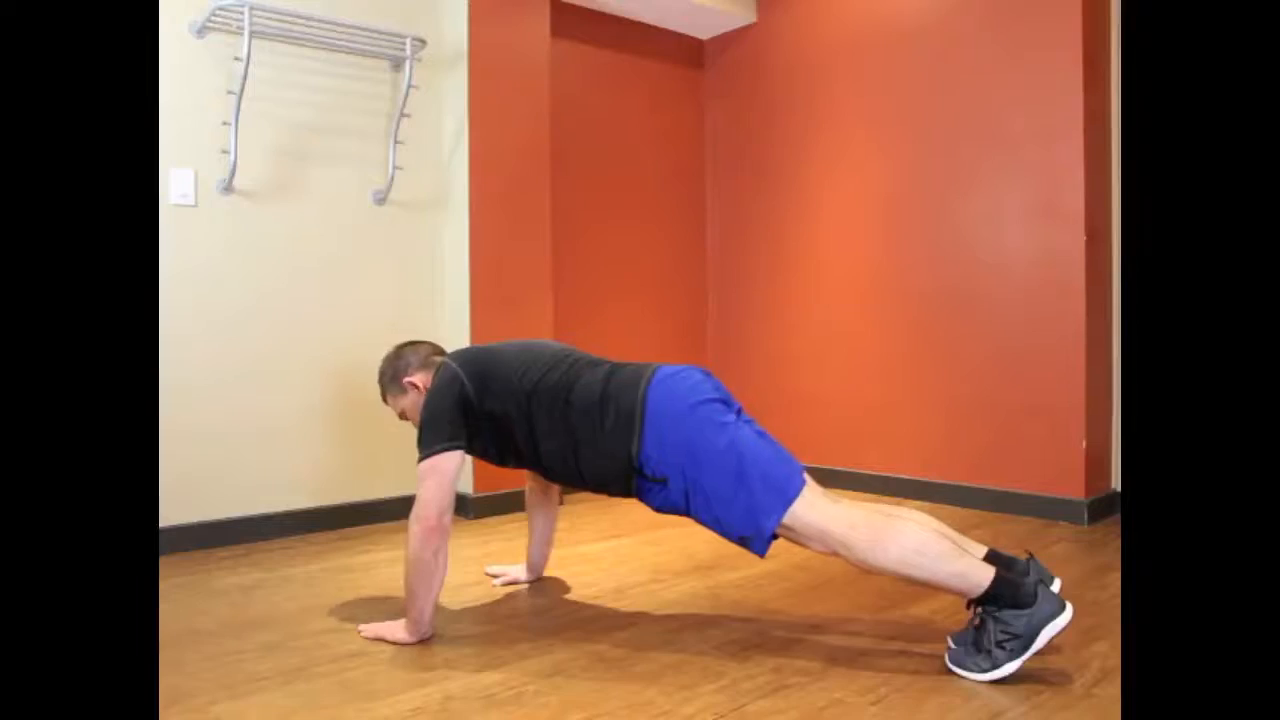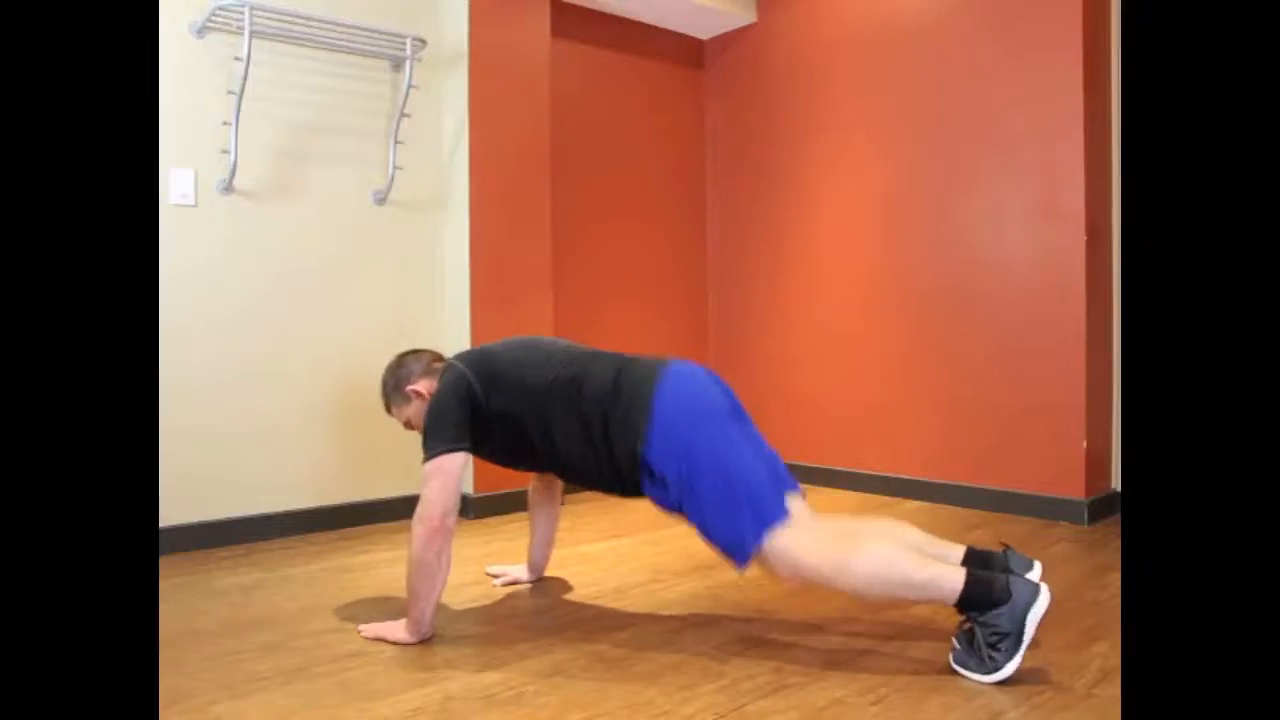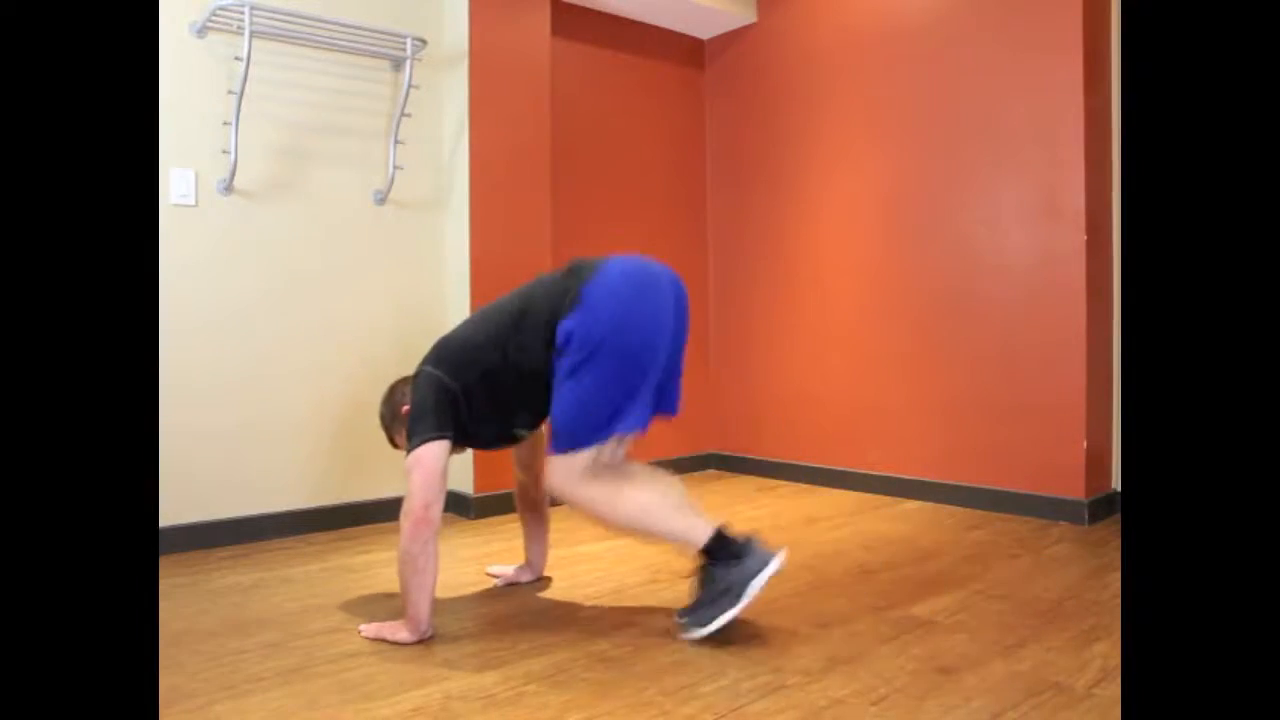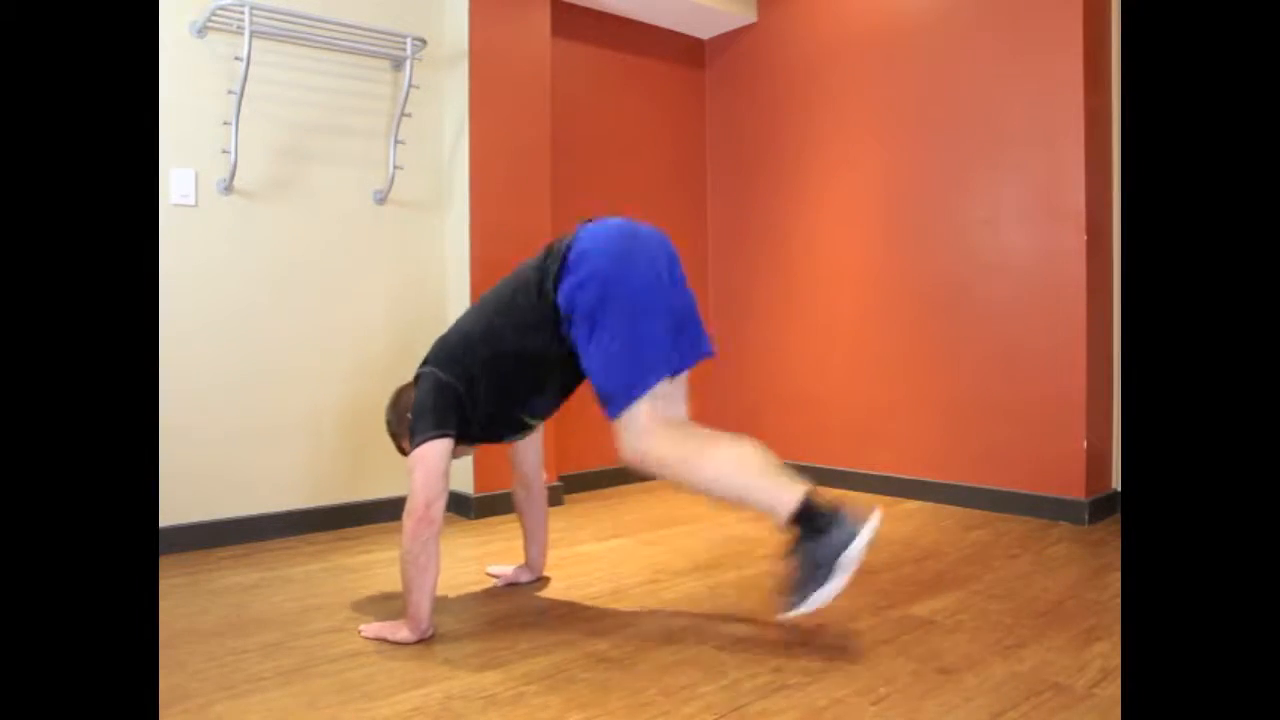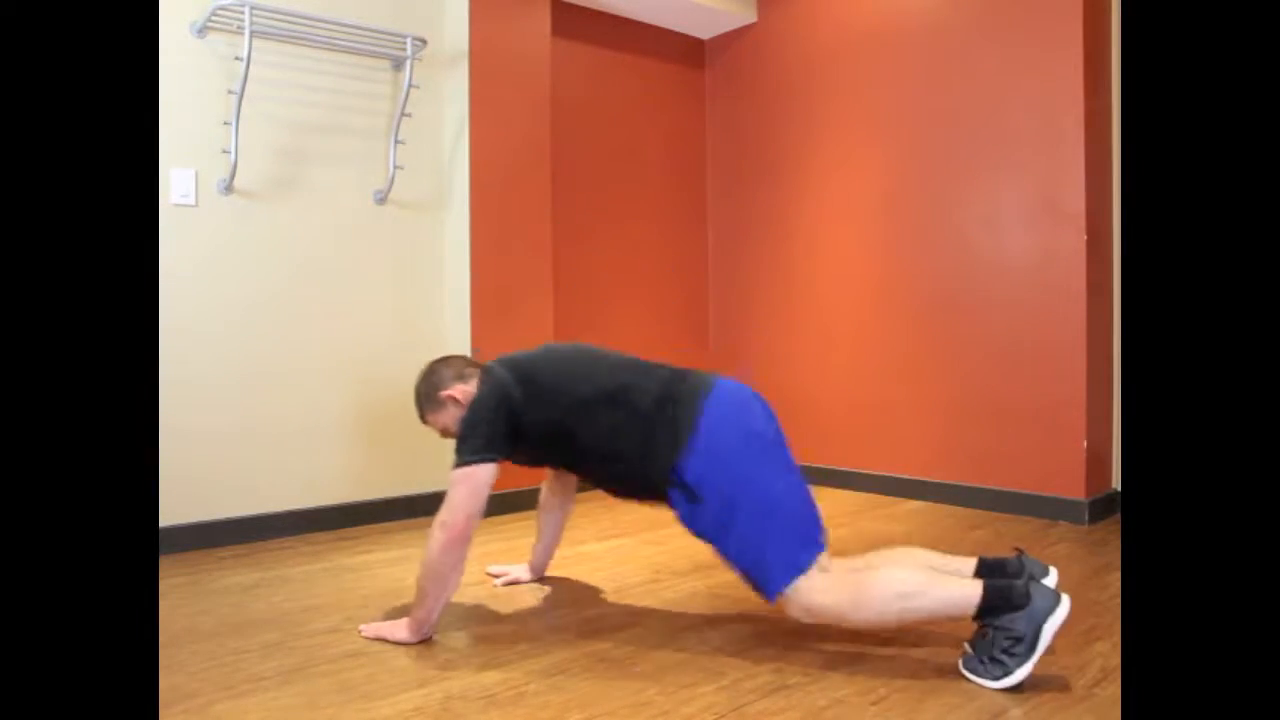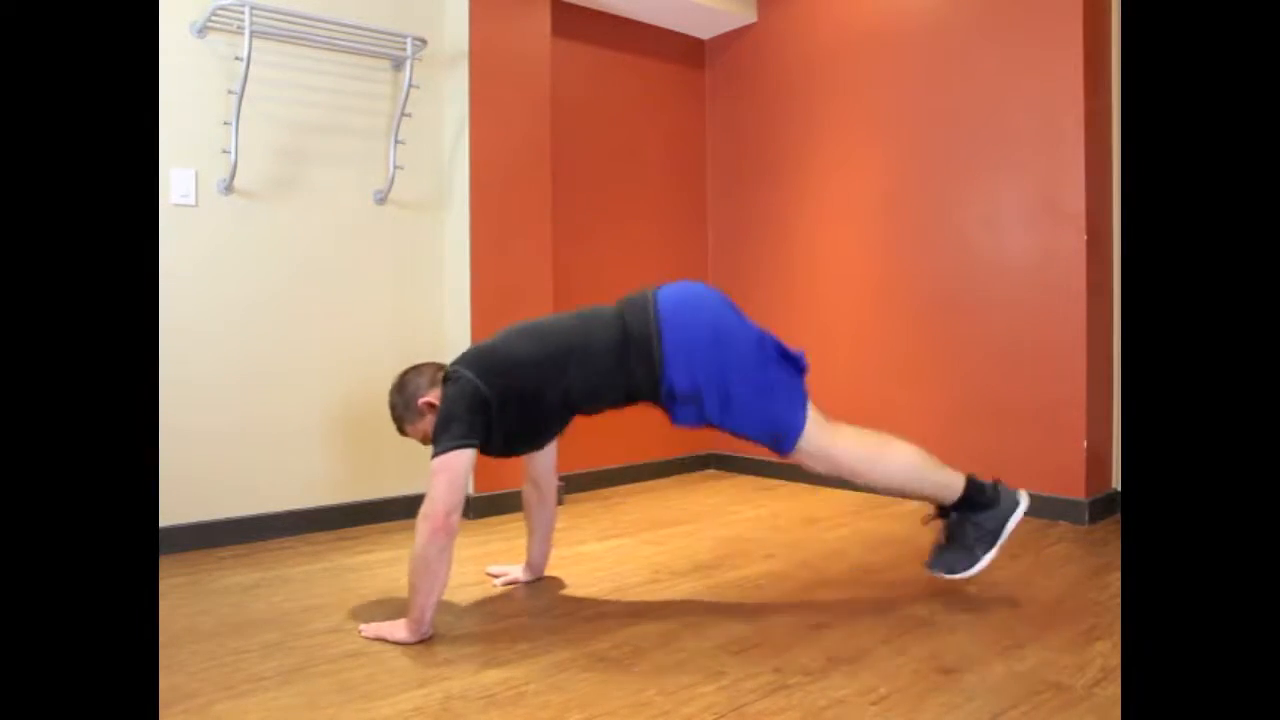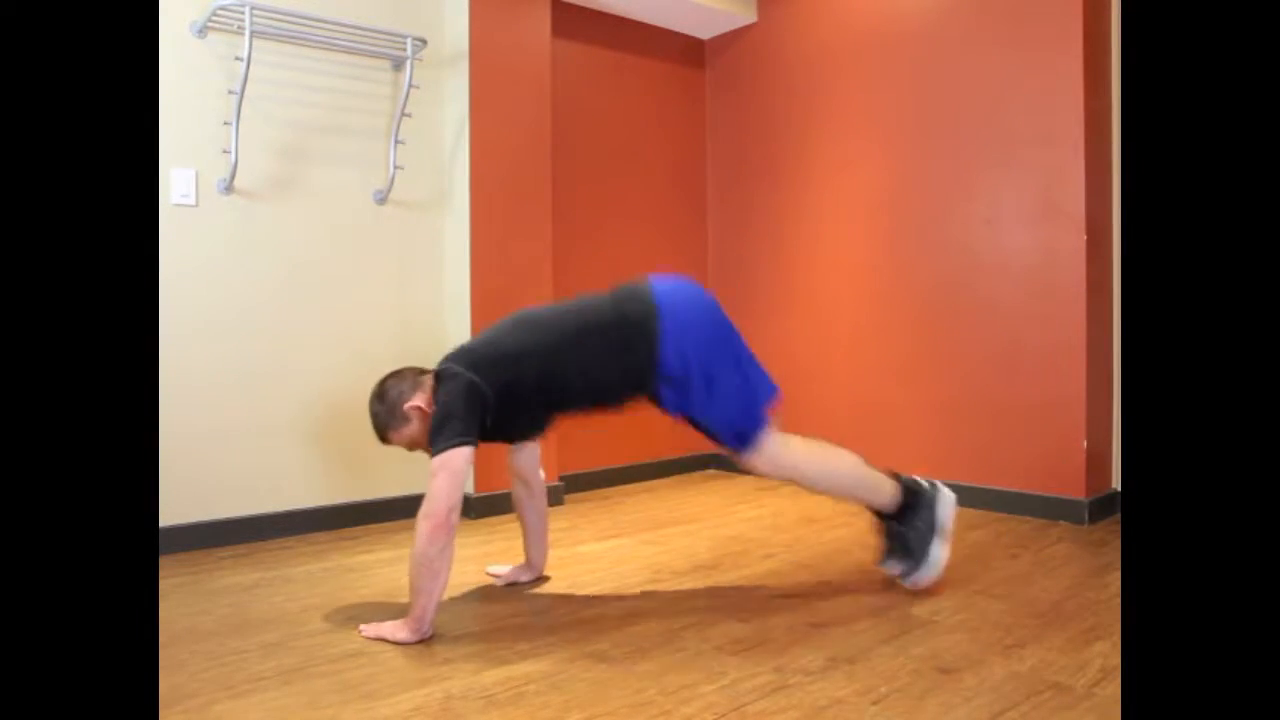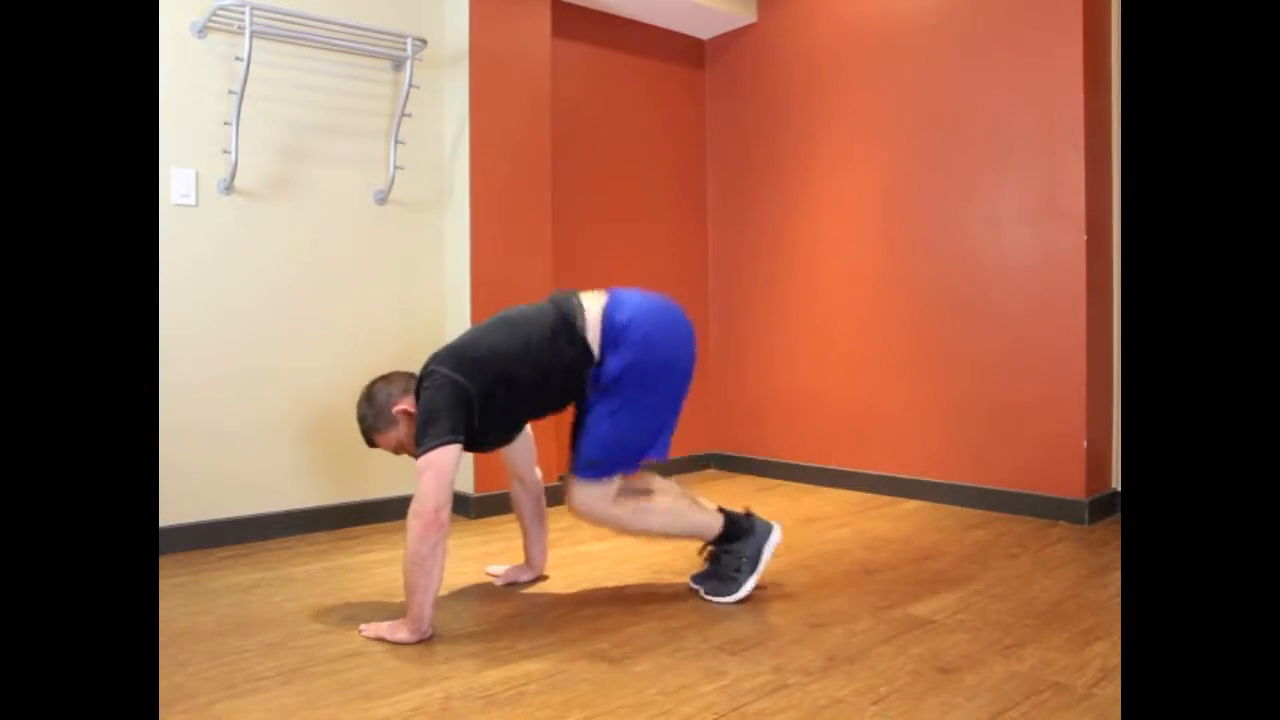
dt=0.4s
person 1, frame 1
left shoulder: (448, 390)
right shoulder: (498, 378)
left elbow: (430, 519)
right elbow: (545, 464)
left wrist: (415, 622)
right wrist: (533, 567)
left hip: (665, 431)
right hip: (676, 403)
left knee: (819, 523)
right knee: (820, 514)
left ankle: (1015, 597)
right ankle: (1009, 569)
person 1, frame 2
left shoulder: (452, 393)
right shoulder: (495, 380)
left elbow: (434, 520)
right elbow: (546, 465)
left wrist: (416, 623)
right wrist: (534, 567)
left hip: (671, 427)
right hip: (684, 401)
left knee: (796, 551)
right knee: (804, 530)
left ankle: (994, 594)
right ankle: (989, 564)
person 1, frame 3
left shoulder: (436, 391)
right shoulder: (475, 389)
left elbow: (422, 509)
right elbow: (527, 468)
left wrist: (416, 623)
right wrist: (534, 565)
left hip: (611, 305)
left knee: (571, 479)
right knee: (601, 470)
left ankle: (729, 558)
right ankle: (730, 553)
person 1, frame 4
left shoulder: (436, 391)
right shoulder: (500, 392)
left elbow: (425, 505)
right elbow: (528, 470)
left wrist: (415, 623)
right wrist: (533, 564)
left hip: (605, 264)
right hip: (628, 255)
left knee: (646, 443)
right knee: (666, 437)
left ankle: (818, 528)
right ankle: (818, 523)
person 1, frame 5
left shoulder: (490, 401)
right shoulder: (524, 391)
left elbow: (455, 526)
right elbow: (562, 474)
left wrist: (418, 623)
right wrist: (536, 566)
left hip: (709, 444)
right hip: (722, 417)
left knee: (814, 594)
right knee: (819, 577)
left ankle: (1007, 598)
right ankle: (1004, 572)
person 1, frame 6
left shoulder: (465, 394)
right shoulder: (504, 389)
left elbow: (439, 516)
right elbow: (541, 474)
left wrist: (416, 623)
right wrist: (533, 565)
left hip: (682, 335)
right hip: (683, 325)
left knee: (815, 446)
right knee: (813, 440)
left ankle: (978, 500)
right ankle: (966, 503)
person 1, frame 7
left shoulder: (457, 394)
right shoulder: (490, 382)
left elbow: (439, 516)
right elbow: (527, 472)
left wrist: (416, 623)
right wrist: (533, 564)
left hip: (674, 329)
right hip: (668, 326)
left knee: (763, 452)
right knee: (762, 449)
left ankle: (911, 500)
right ankle: (899, 502)
person 1, frame 8
left shoulder: (442, 395)
right shoulder: (470, 390)
left elbow: (430, 515)
right elbow: (525, 474)
left wrist: (414, 624)
right wrist: (533, 563)
left hip: (638, 335)
right hip: (636, 330)
left knee: (589, 500)
right knee: (604, 484)
left ankle: (737, 533)
right ankle: (732, 531)
